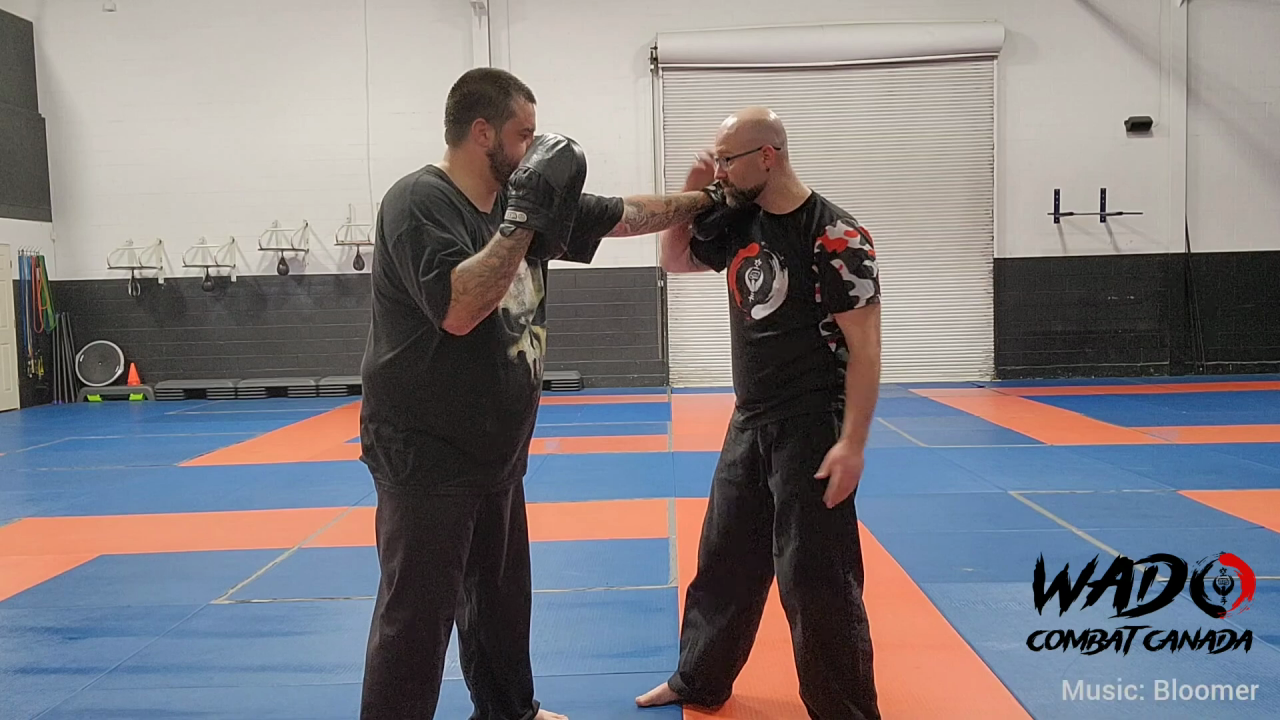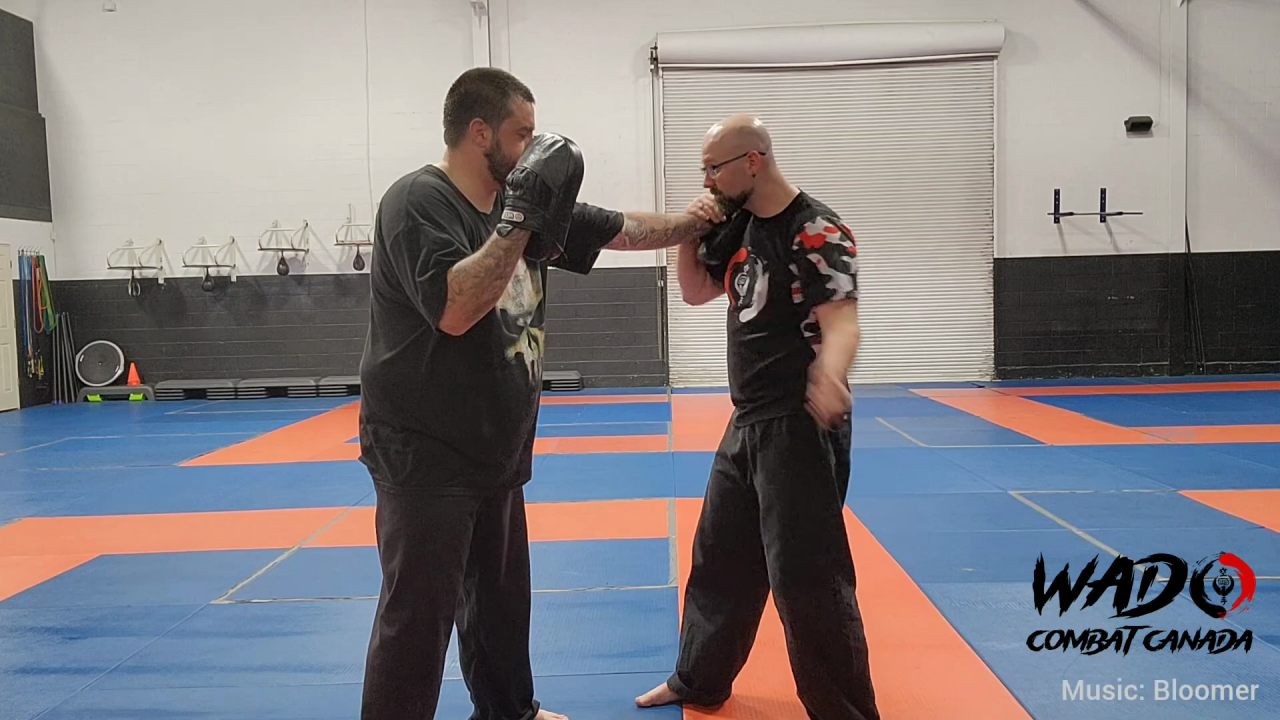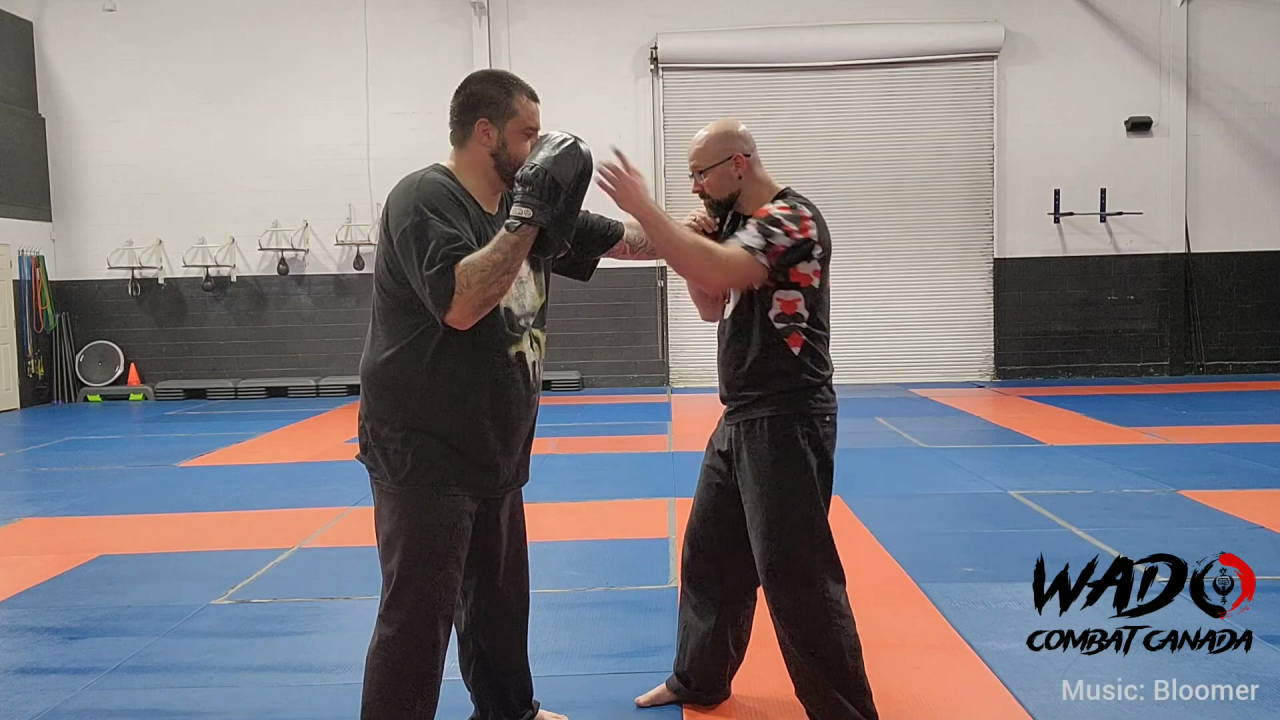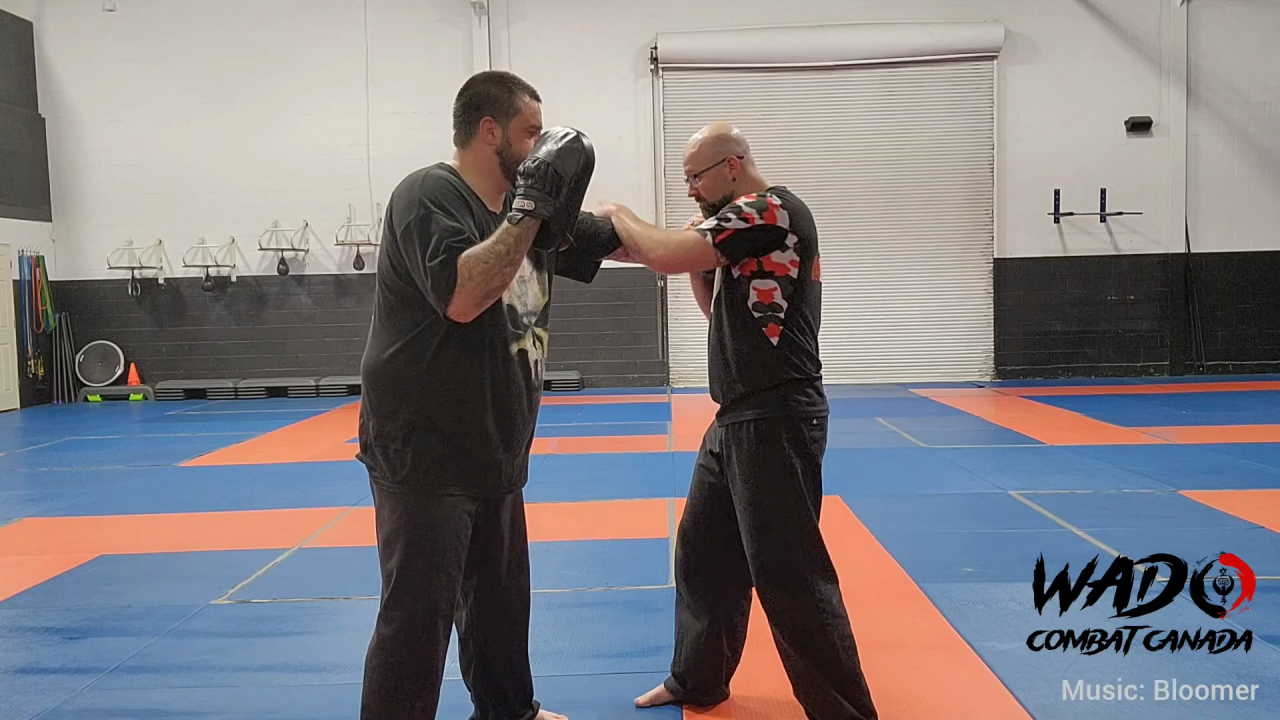
dt=0.3s
person 1, frame 1
left shoulder: (517, 198)
right shoulder: (418, 202)
left elbow: (621, 215)
right elbow: (459, 310)
left wrist: (700, 200)
right wrist: (522, 220)
left hip: (493, 449)
right hip: (426, 453)
left knee: (502, 595)
right knee: (418, 614)
person 1, frame 2
left shoulder: (518, 200)
right shoulder: (417, 202)
left elbow: (619, 228)
right elbow: (454, 310)
left wrist: (699, 221)
right wrist: (519, 220)
left hip: (493, 449)
right hip: (426, 455)
left knee: (502, 597)
right knee: (417, 615)
person 1, frame 3
left shoulder: (519, 201)
right shoulder: (424, 199)
left elbow: (618, 238)
right elbow: (461, 304)
right wrist: (527, 216)
left hip: (491, 451)
right hip: (423, 454)
left knee: (500, 599)
right knee: (418, 615)
person 1, frame 4
left shoulder: (524, 203)
right shoulder: (428, 195)
left elbow: (619, 241)
right elbow: (462, 297)
right wrist: (529, 210)
left hip: (493, 451)
right hip: (424, 453)
left knee: (501, 597)
right knee: (417, 616)
person 2, frame 1
left shoulder: (834, 233)
right shoulder: (741, 220)
left elbow: (864, 345)
right elbow: (674, 259)
left wrist: (852, 442)
right wrist: (689, 196)
left hip: (811, 430)
right hip: (749, 424)
left knee: (816, 580)
right knee: (724, 561)
person 2, frame 2
left shoulder: (818, 230)
right shoulder: (740, 224)
left elbow: (841, 324)
right elbow: (696, 291)
left wrist: (832, 376)
right wrist: (690, 233)
left hip: (802, 427)
right hip: (749, 422)
left knee: (808, 577)
right knee: (720, 558)
person 2, frame 3
left shoulder: (790, 217)
right shoulder: (738, 223)
left elbow: (718, 275)
right elbow: (711, 303)
left wrist: (644, 207)
right wrist: (688, 240)
left hip: (788, 422)
right hip: (742, 419)
left knee: (795, 574)
right knee: (710, 555)
person 2, frame 4
left shoulder: (773, 210)
right shoulder: (744, 225)
left elbow: (663, 255)
left wrist: (619, 215)
right wrist: (702, 264)
left hip: (777, 422)
right hip: (739, 419)
left knee: (789, 573)
right knee: (703, 554)
